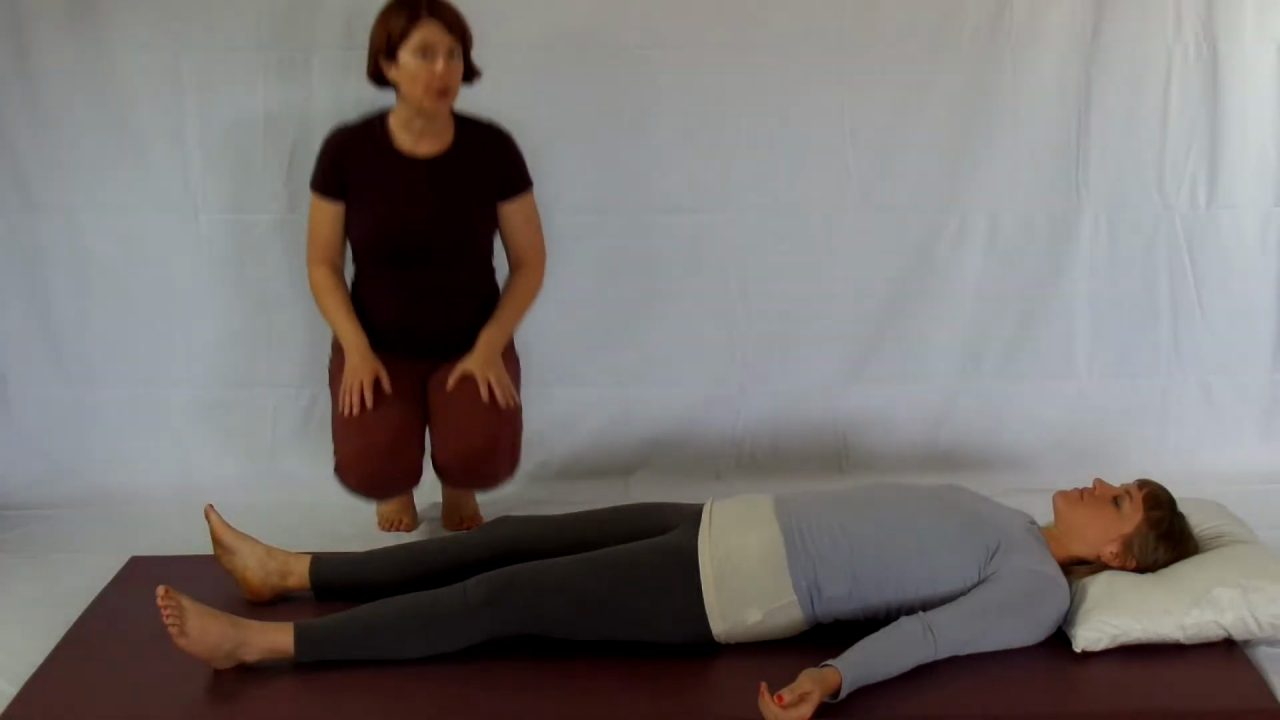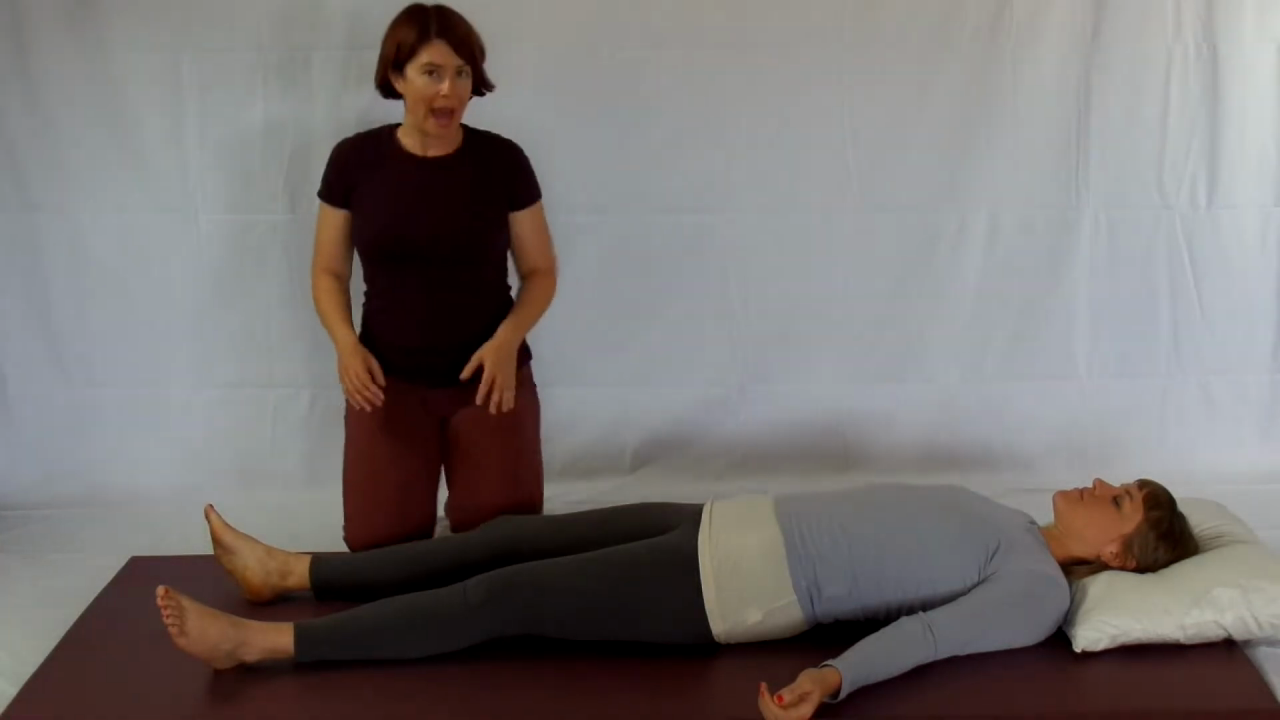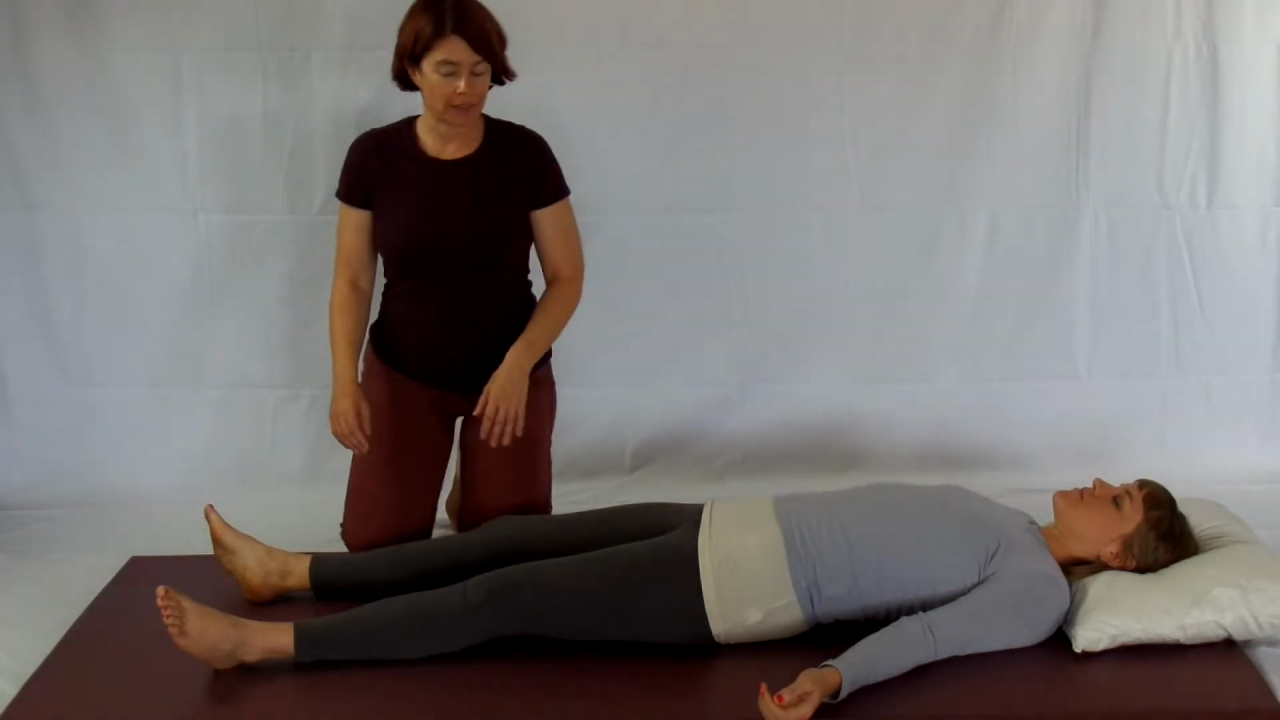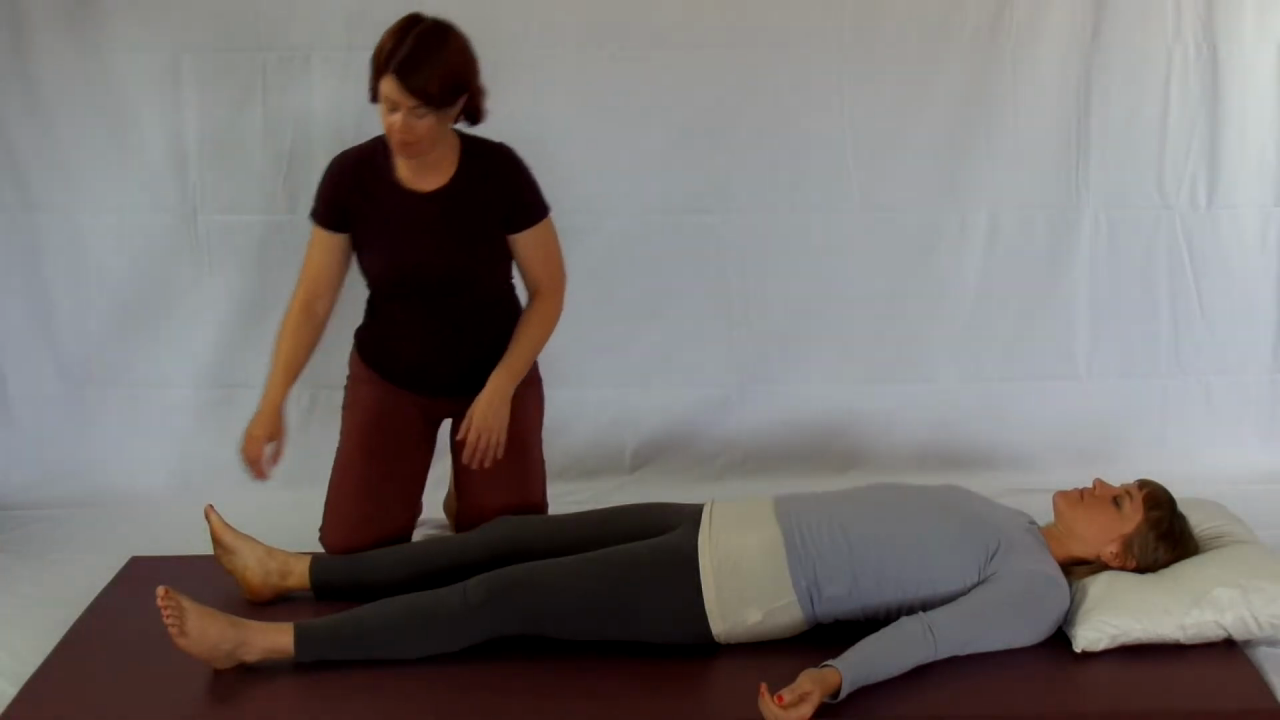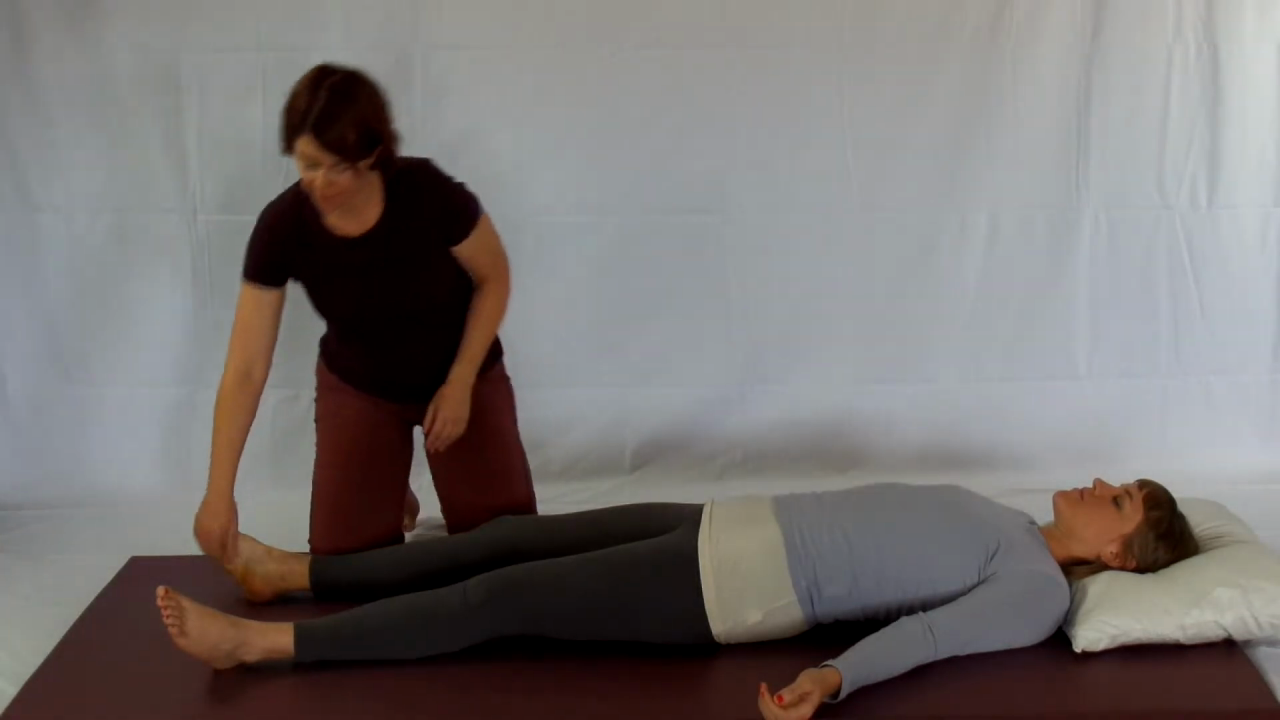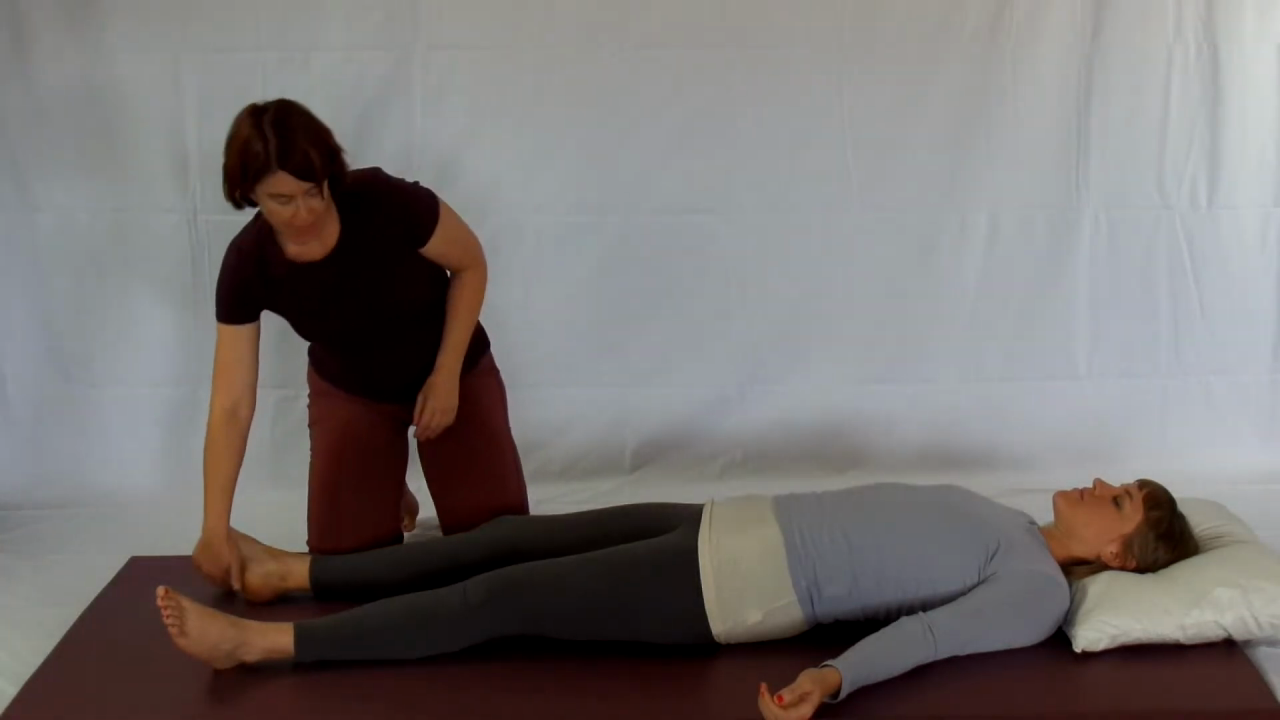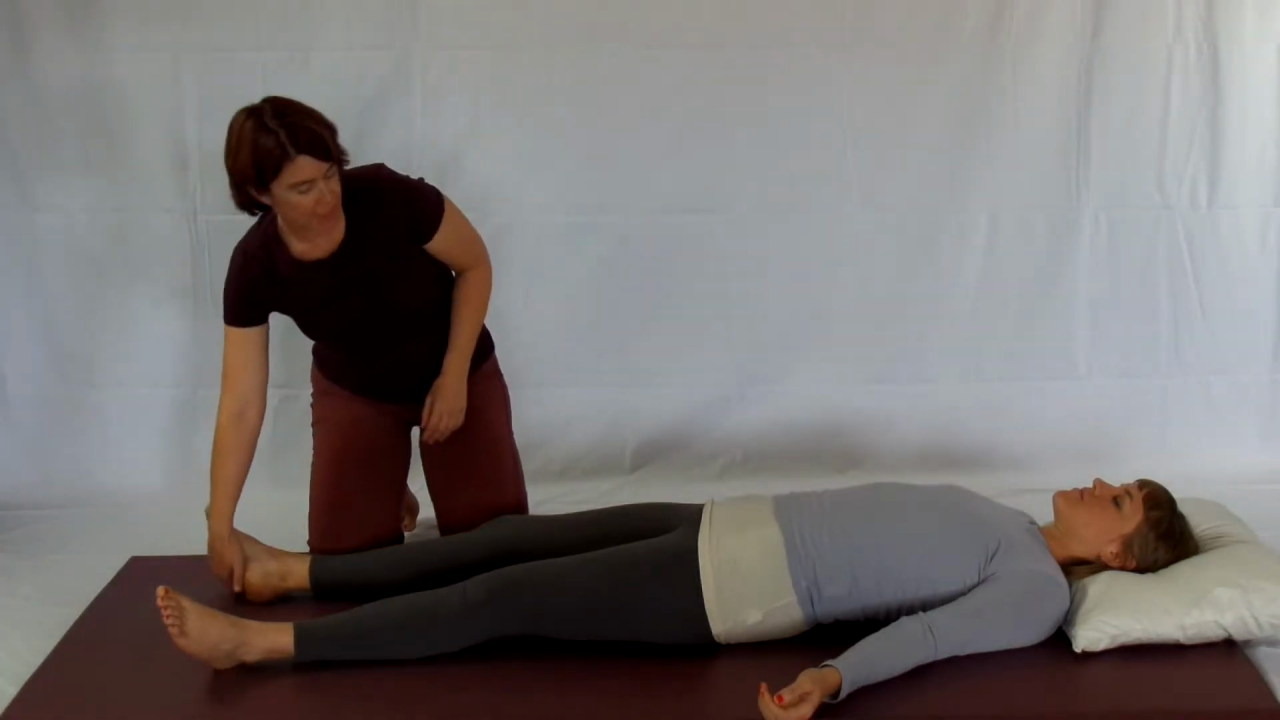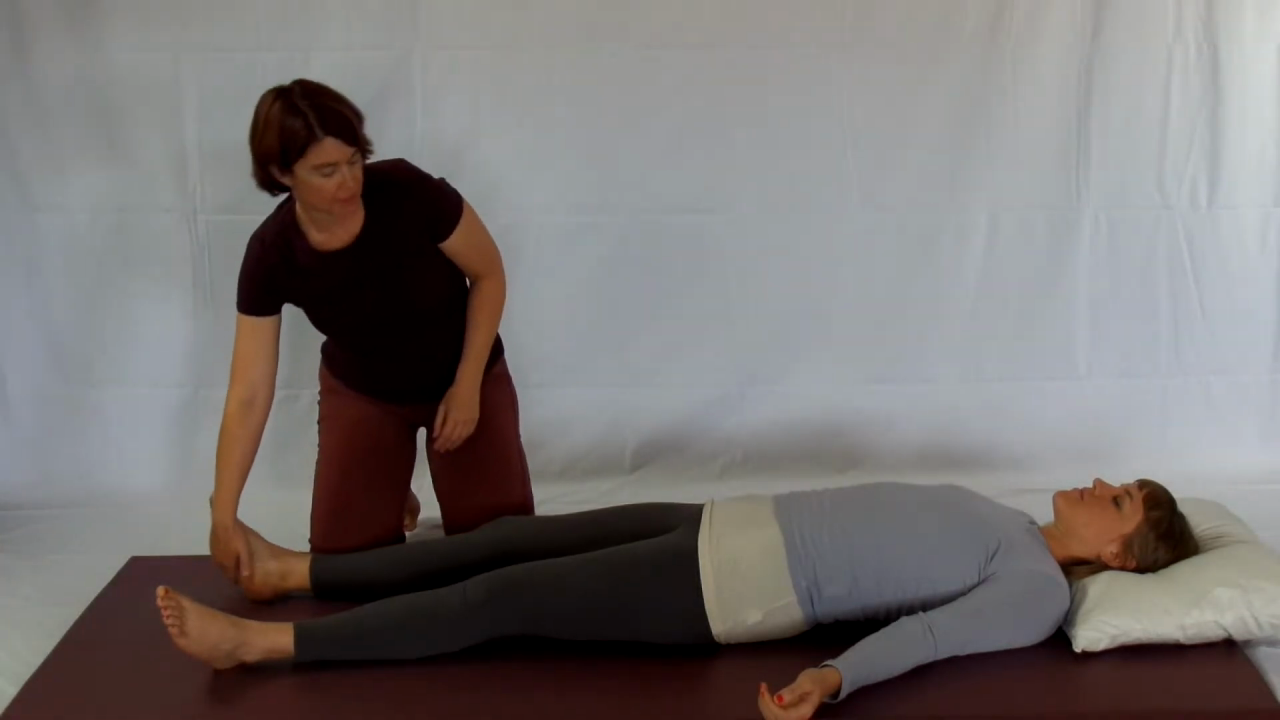
dt=0.3s
person 1, frame 1
left shoulder: (1038, 592)
right shoulder: (1009, 530)
left elbow: (928, 629)
left hip: (736, 588)
right hip: (733, 527)
left knee: (502, 599)
right knee: (509, 537)
right ankle: (285, 569)
person 1, frame 2
left shoulder: (1039, 592)
right shoulder: (1012, 529)
left elbow: (929, 632)
left hip: (738, 589)
right hip: (733, 526)
left knee: (502, 599)
right knee: (510, 539)
right ankle: (286, 570)
person 1, frame 3
left shoulder: (1038, 594)
right shoulder: (1010, 528)
left elbow: (928, 631)
left hip: (738, 589)
right hip: (732, 527)
left knee: (501, 600)
right knee: (508, 538)
right ankle: (286, 569)
person 1, frame 4
left shoulder: (1038, 592)
right shoulder: (1009, 530)
left elbow: (928, 630)
left hip: (737, 590)
right hip: (733, 526)
left knee: (502, 599)
right knee: (508, 538)
right ankle: (286, 569)
person 1, frame 5
left shoulder: (1038, 594)
right shoulder: (1011, 529)
left elbow: (927, 633)
left hip: (737, 591)
right hip: (730, 530)
left knee: (502, 602)
right knee: (508, 539)
right ankle: (287, 569)
person 1, frame 6
left shoulder: (1037, 592)
right shoulder: (1006, 527)
left elbow: (928, 631)
left hip: (740, 589)
right hip: (732, 526)
left knee: (501, 599)
right knee: (507, 539)
right ankle: (287, 569)
person 1, frame 7
left shoulder: (1038, 593)
right shoulder: (1008, 528)
left elbow: (929, 632)
left hip: (736, 591)
right hip: (730, 529)
left knee: (501, 601)
right knee: (507, 539)
right ankle: (289, 572)
person 1, frame 8
left shoulder: (1038, 593)
right shoulder: (1008, 528)
left elbow: (930, 632)
left hip: (739, 592)
right hip: (732, 528)
left knee: (502, 601)
right knee: (509, 540)
right ankle: (292, 570)
person 2, frame 1
left shoulder: (493, 149)
right shoulder: (347, 150)
left elbow: (529, 263)
right elbow: (323, 263)
left wrist: (488, 346)
right wrist: (354, 345)
left hip: (468, 349)
right hip: (380, 349)
left knee: (482, 457)
right knee: (368, 471)
left ankle: (455, 479)
right ankle: (401, 475)
person 2, frame 2
left shoulder: (502, 161)
right shoulder: (355, 160)
left elbow: (540, 272)
right elbow: (327, 272)
left wrist: (506, 340)
right wrist: (347, 345)
left hip: (484, 372)
right hip: (392, 378)
right knee: (380, 537)
left ankle: (465, 473)
right ankle: (417, 466)
person 2, frame 3
left shoulder: (524, 155)
right shoulder: (372, 157)
left elbow: (567, 278)
right elbow: (352, 280)
left wrist: (516, 366)
right wrist: (345, 379)
left hip: (504, 370)
right hip: (402, 372)
right knee: (374, 538)
left ankle: (471, 487)
right ankle: (422, 473)
person 2, frame 4
left shoulder: (499, 174)
right shoulder: (350, 177)
left elbow: (548, 292)
right elbow: (312, 301)
left wrist: (499, 390)
right wrist: (272, 403)
left hip: (489, 374)
right hip: (387, 377)
right knee: (352, 546)
left ankle: (465, 489)
right ankle: (404, 495)
person 2, frame 5
left shoulder: (429, 193)
right shoulder: (281, 228)
left elbow: (493, 278)
right elbow: (246, 367)
left wrist: (460, 385)
right wrist: (219, 490)
left hip: (461, 374)
right hip: (358, 389)
right knee: (343, 553)
right ankle: (392, 494)
person 2, frame 6
left shoulder: (384, 202)
right shoulder: (248, 264)
left elbow: (470, 266)
right elbow: (231, 405)
left wrist: (445, 375)
right wrist: (215, 529)
left hip: (452, 373)
right hip: (348, 393)
right knee: (344, 555)
right ankle: (385, 493)
person 2, frame 7
left shoulder: (388, 197)
right shoulder: (255, 266)
left elbow: (474, 266)
right elbow: (241, 406)
left wrist: (453, 375)
right wrist: (219, 526)
left hip: (452, 374)
right hip: (353, 392)
right knee: (343, 554)
right ankle: (388, 494)
person 2, frame 8
left shoulder: (409, 191)
right shoulder: (272, 253)
left elbow: (488, 275)
right elbow: (249, 394)
left wrist: (467, 386)
right wrist: (224, 515)
left hip: (462, 377)
right hip: (360, 393)
right knee: (345, 552)
right ankle: (390, 491)
